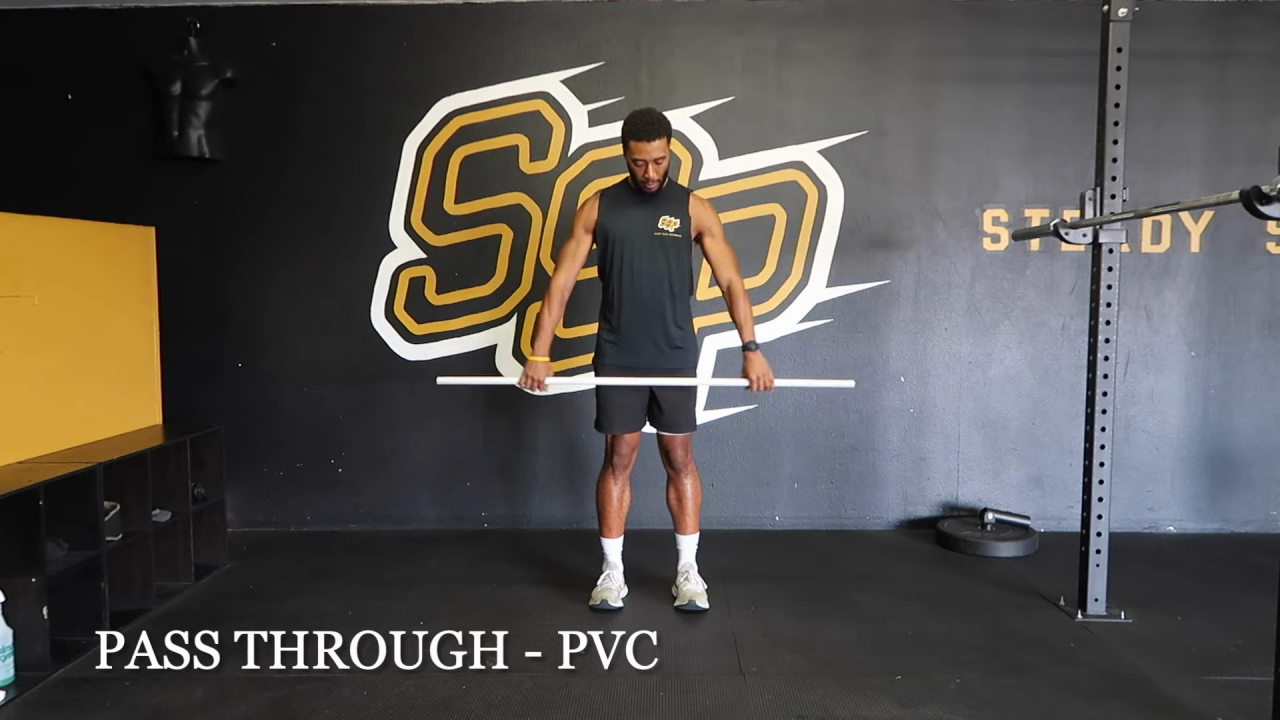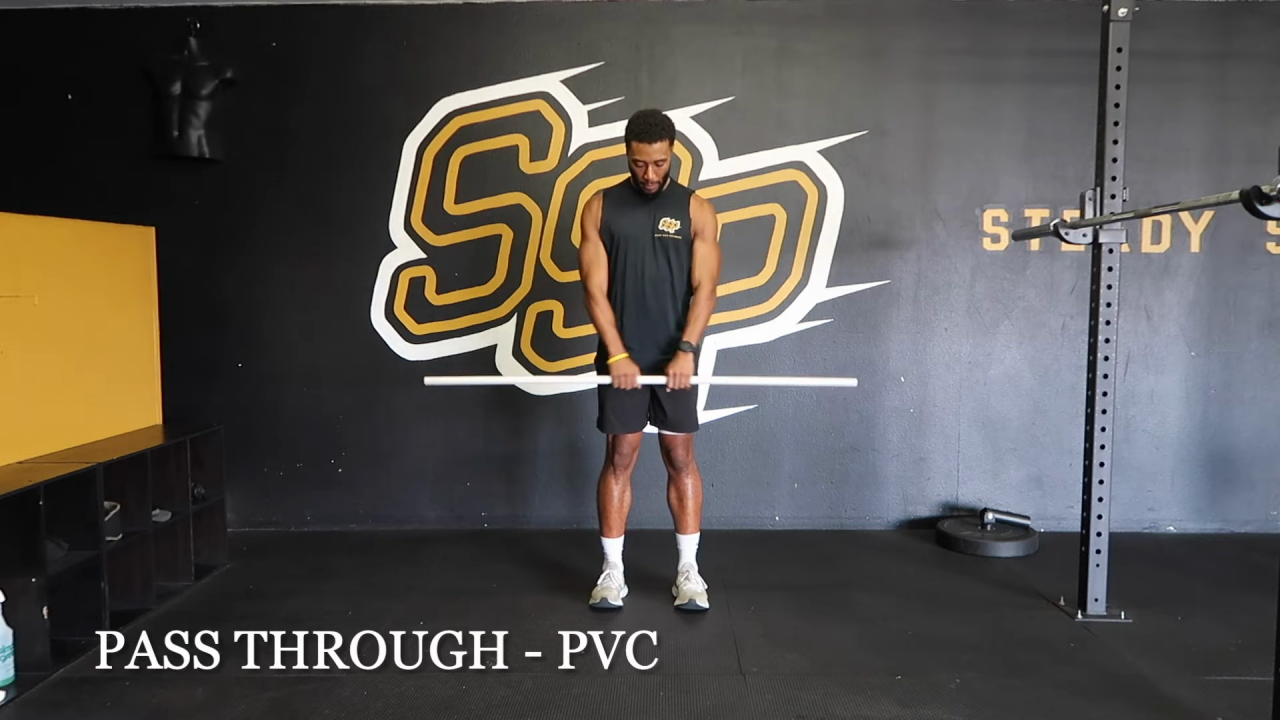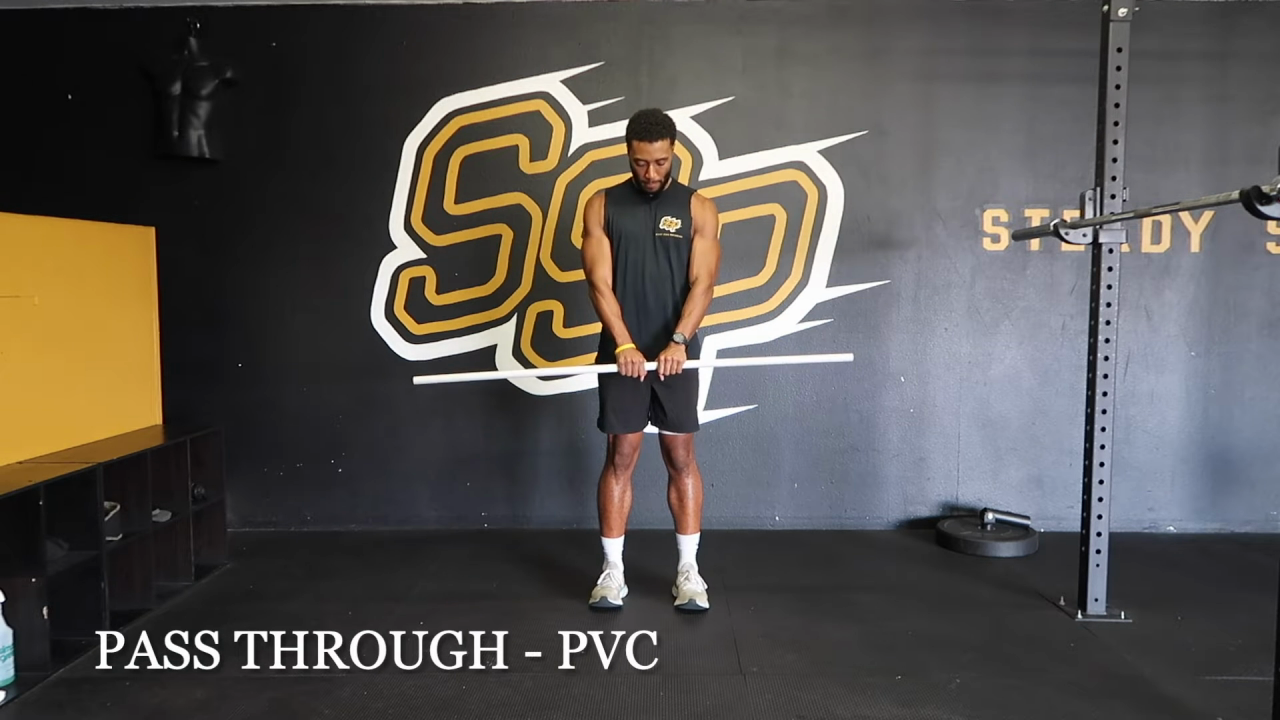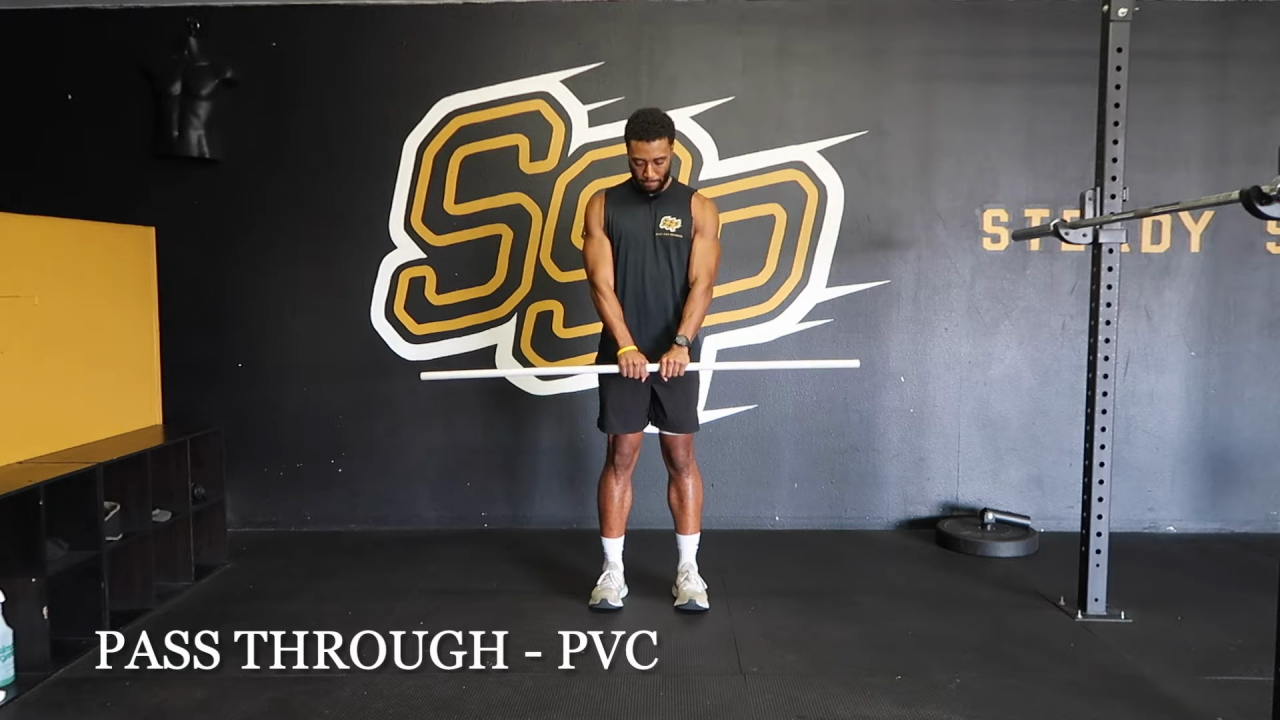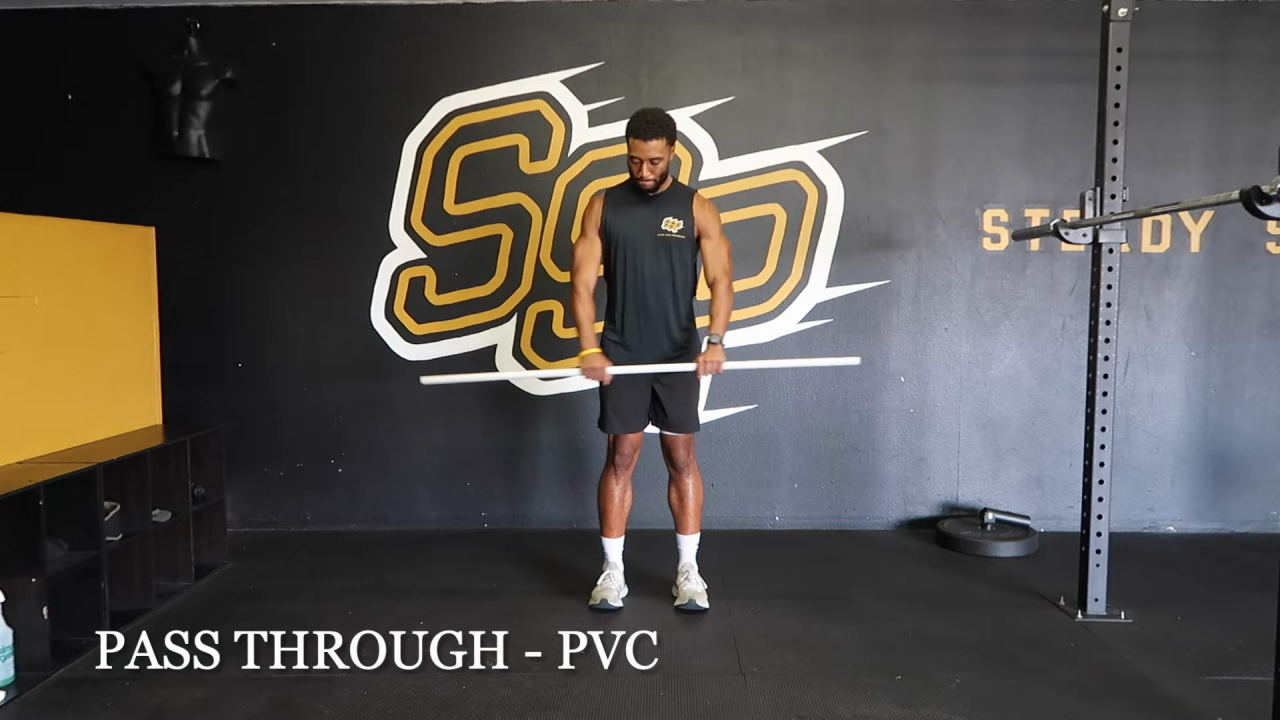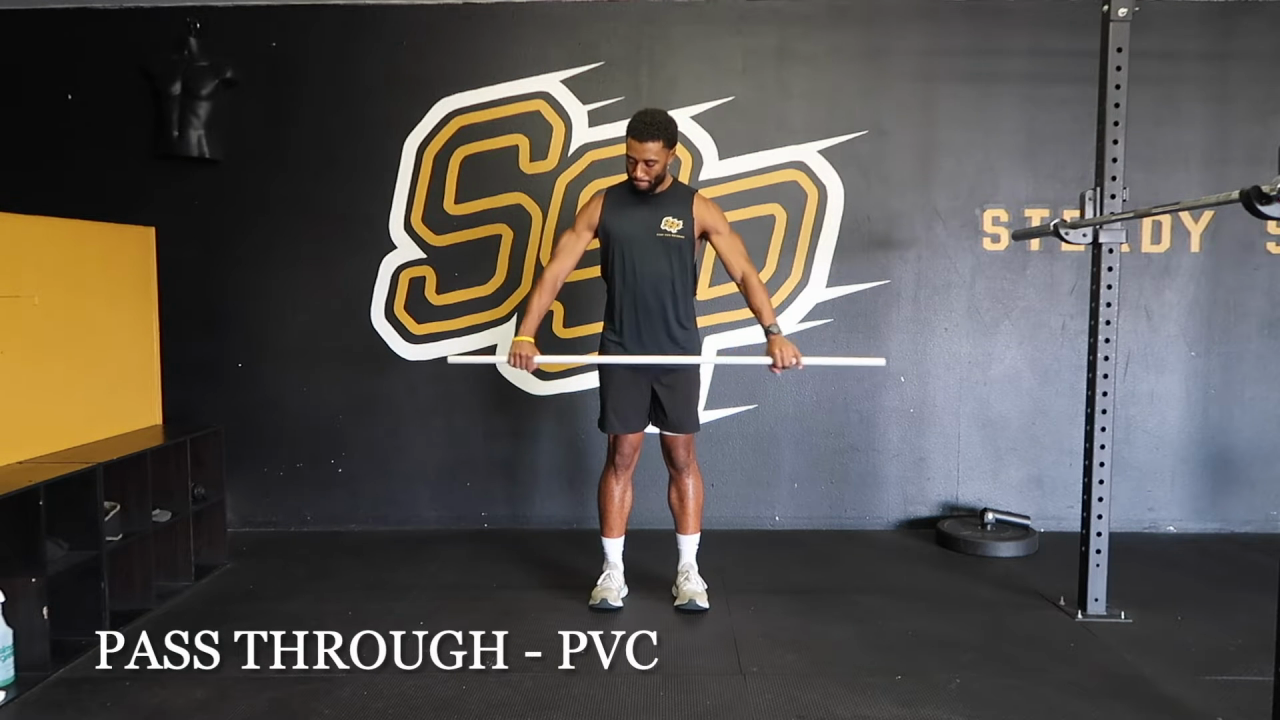
dt=0.3s
person 1, frame 1
left shoulder: (695, 208)
right shoulder: (597, 207)
left elbow: (731, 281)
right elbow: (563, 280)
left wrist: (751, 348)
right wrist: (542, 350)
left hip: (675, 355)
right hip: (617, 357)
left knee: (680, 458)
right knee: (618, 458)
left ankle: (688, 571)
right ankle: (612, 571)
person 1, frame 2
left shoulder: (696, 209)
right shoulder: (601, 207)
left elbow: (705, 287)
right elbow: (595, 289)
left wrist: (687, 350)
right wrist: (615, 354)
left hip: (675, 357)
right hip: (622, 358)
left knee: (681, 458)
right knee: (619, 458)
left ankle: (688, 570)
right ankle: (612, 571)
person 1, frame 3
left shoulder: (697, 207)
right shoulder: (602, 205)
left elbow: (702, 284)
right elbow: (600, 283)
left wrist: (677, 341)
right wrist: (624, 345)
left hip: (676, 352)
right hip: (621, 353)
left knee: (681, 458)
right knee: (620, 458)
left ankle: (688, 570)
right ankle: (612, 570)
person 1, frame 4
left shoulder: (698, 207)
right shoulder: (603, 206)
left elbow: (701, 284)
right elbow: (602, 284)
left wrist: (681, 343)
right wrist: (627, 347)
left hip: (676, 354)
right hip: (622, 354)
left knee: (681, 458)
right knee: (620, 458)
left ankle: (688, 570)
right ankle: (612, 571)
person 1, frame 5
left shoulder: (697, 207)
right shoulder: (603, 206)
left elbow: (721, 280)
right elbow: (583, 282)
left wrist: (716, 341)
right wrist: (587, 345)
left hip: (679, 354)
right hip: (621, 354)
left knee: (681, 458)
right knee: (620, 458)
left ankle: (688, 570)
right ankle: (612, 571)
person 1, frame 6
left shoulder: (697, 207)
right shoulder: (602, 205)
left elbow: (744, 271)
right elbow: (557, 269)
left wrist: (774, 333)
right wrist: (527, 333)
left hip: (678, 354)
right hip: (621, 353)
left knee: (682, 458)
right knee: (620, 458)
left ankle: (688, 571)
right ankle: (612, 571)
